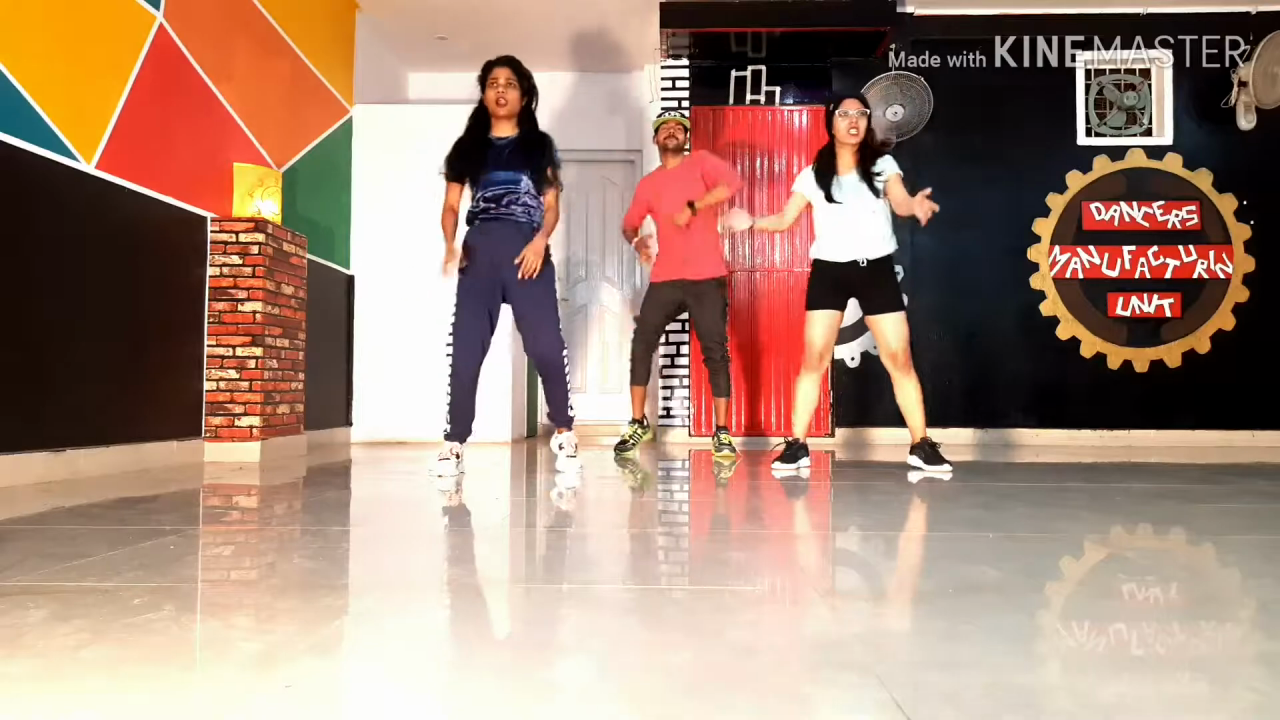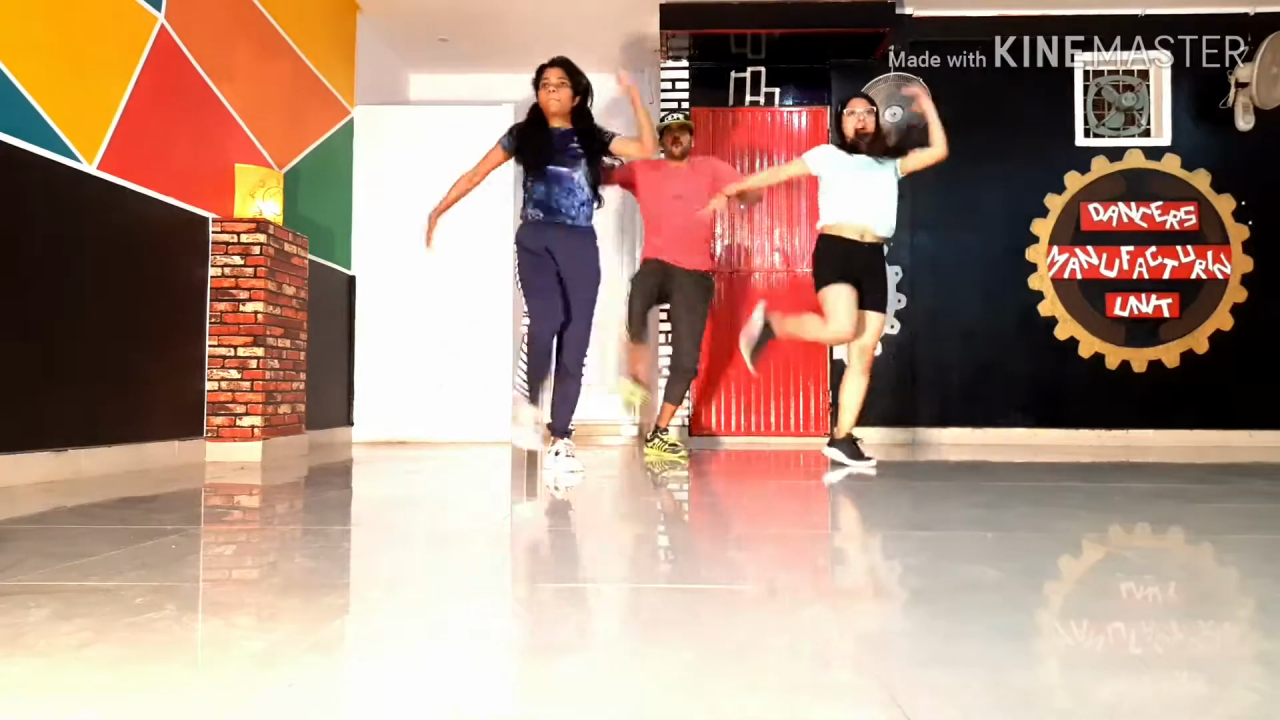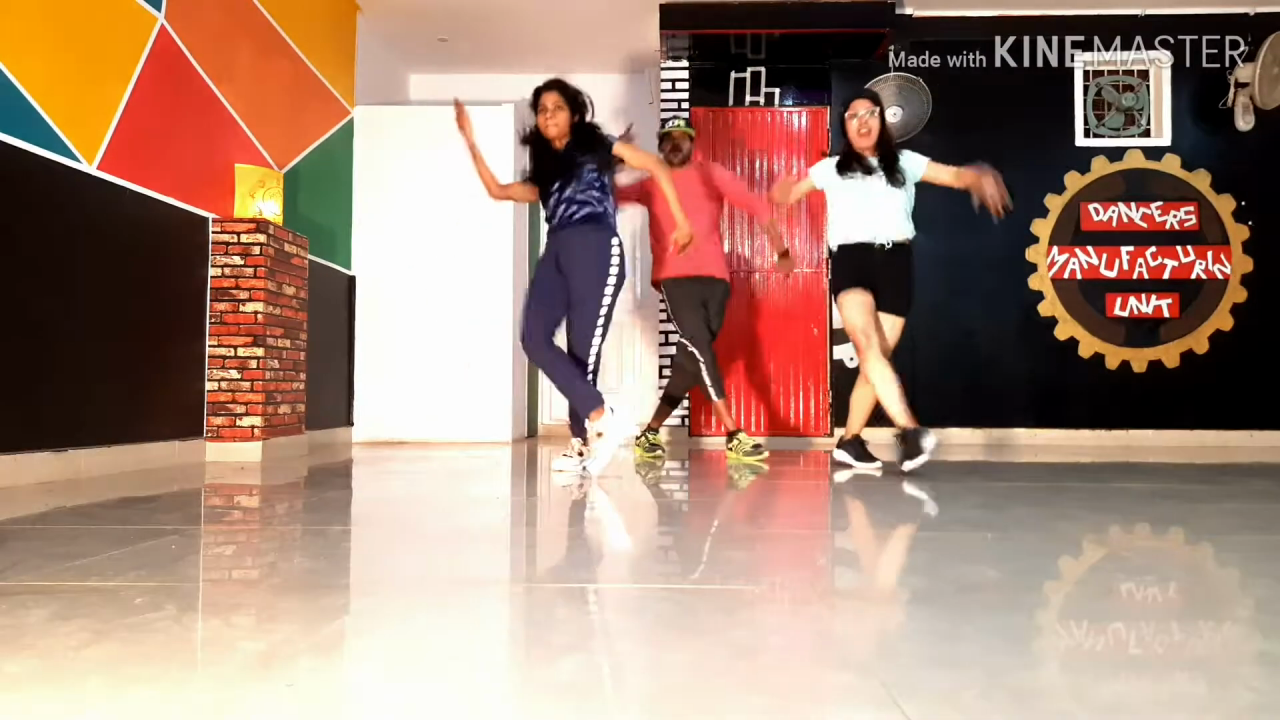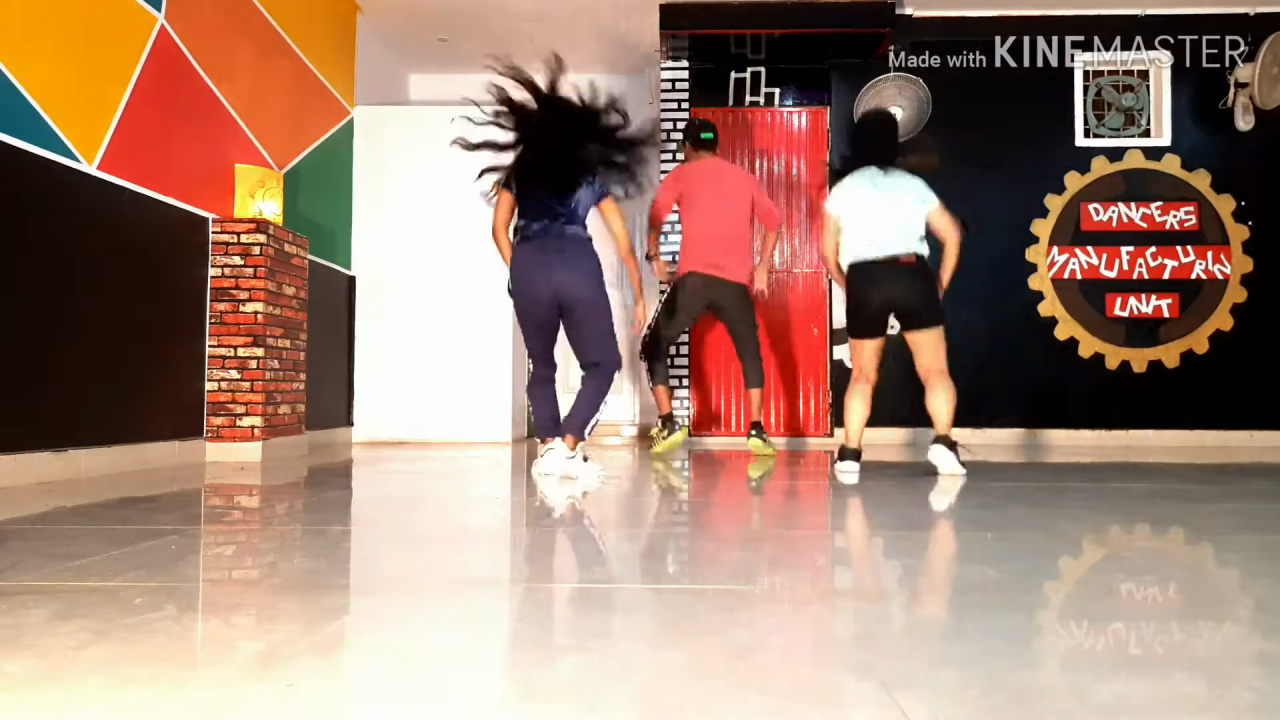
dt=0.7s
person 1, frame 1
left shoulder: (540, 145)
right shoulder: (468, 146)
left elbow: (552, 206)
right elbow: (450, 205)
left wrist: (541, 241)
right wrist: (451, 244)
left hip: (527, 253)
right hip: (481, 250)
left knee: (547, 345)
right knee: (466, 349)
left ankle: (563, 431)
right ankle: (454, 444)
person 1, frame 2
left shoulder: (592, 137)
right shoulder: (522, 135)
left elbow: (646, 148)
right elbow: (474, 173)
left wrist: (636, 102)
right wrist: (438, 211)
left hip: (578, 244)
right hip: (535, 240)
left knee: (573, 345)
right knee: (543, 320)
left ankle: (559, 441)
right ankle: (528, 404)
person 1, frame 3
left shoulder: (597, 145)
right shoulder: (543, 170)
left elbow: (654, 166)
right elbow: (498, 190)
left wrist: (679, 218)
right wrist: (471, 142)
left hip: (598, 249)
right hip: (557, 254)
left knee: (585, 348)
right knee: (534, 338)
left ankle: (579, 441)
right ankle: (599, 420)
person 1, frame 4
left shoulder: (520, 167)
right shoulder: (595, 170)
left elbow: (499, 224)
right elbow: (621, 238)
right wrist: (640, 295)
left hip: (529, 267)
right hip: (577, 264)
left knee: (542, 369)
right knee: (602, 363)
left ankle: (549, 446)
right ankle: (570, 444)
person 2, frame 1
left shoulder: (883, 165)
right shoulder: (814, 175)
left elbow: (899, 202)
right elbow: (784, 220)
left wrist: (914, 205)
right wrist: (752, 223)
left hip: (876, 270)
right hip: (829, 270)
left knee: (900, 360)
right knee: (814, 359)
left ankle: (922, 445)
right ankle: (797, 444)
person 2, frame 2
left shoulder: (890, 162)
right shoulder: (831, 155)
left elbow: (939, 151)
right elbow: (780, 173)
left wrist: (927, 107)
right wrist: (728, 193)
left hip: (871, 261)
right hip: (833, 251)
left knee: (863, 356)
right knee: (841, 329)
left ankle: (842, 439)
right ankle: (770, 322)
person 2, frame 3
left shoulder: (904, 163)
right shoulder: (832, 168)
left elbow: (953, 175)
right elbow: (790, 194)
left wrist: (981, 179)
right wrist: (781, 192)
left hip: (894, 261)
right hip: (852, 263)
left knee: (877, 352)
right knee: (870, 347)
left ankle: (850, 440)
right ankle: (909, 431)
person 2, frame 4
left shoulder: (844, 187)
right shoulder: (913, 183)
left elbow: (830, 251)
right elbow: (952, 236)
left wrist: (848, 288)
right wrist: (940, 284)
left hip: (864, 281)
right hip: (912, 277)
left knee: (863, 378)
right knee: (936, 374)
left ankle: (850, 451)
right ankle: (942, 440)
person 3, frame 1
left shoulder: (702, 163)
right shoulder: (649, 183)
left elbow: (733, 184)
right elbow: (630, 224)
left wrist: (692, 207)
right wrist: (637, 241)
left hip: (708, 278)
right hip: (665, 278)
left knee: (715, 352)
right knee: (642, 343)
left ankle: (723, 432)
right ankle: (638, 423)
person 3, frame 2
left shoulder: (709, 168)
right shoulder: (643, 169)
left elbow: (749, 191)
right elbow: (606, 177)
left hip: (695, 273)
right hip: (655, 265)
left knee: (687, 358)
right knee: (637, 305)
left ankle: (659, 435)
right ankle: (637, 375)
person 3, frame 3
left shoulder: (713, 174)
right shoulder: (651, 186)
left elbow: (756, 204)
right elbow: (617, 196)
left wrist: (780, 249)
left hip: (714, 279)
right hip: (674, 279)
left knee: (690, 362)
right knee: (699, 352)
left ankle: (650, 432)
right ankle: (734, 435)
person 3, frame 4
left shoulder: (682, 174)
right shoulder: (744, 178)
left elbow: (657, 213)
right elbow: (772, 221)
left wrist: (654, 257)
right wrist: (762, 268)
left hip: (695, 278)
right hip: (737, 283)
left knee: (654, 348)
right knee: (750, 355)
left ankle: (668, 423)
right ankle: (757, 430)
